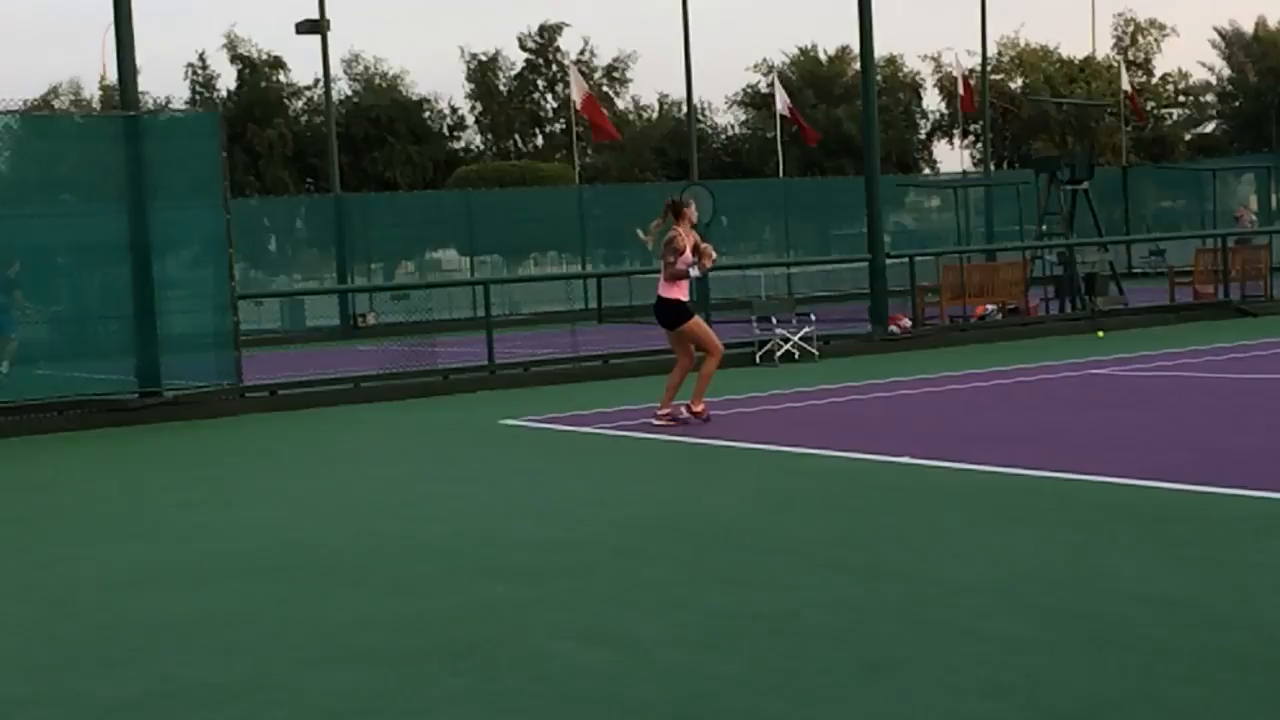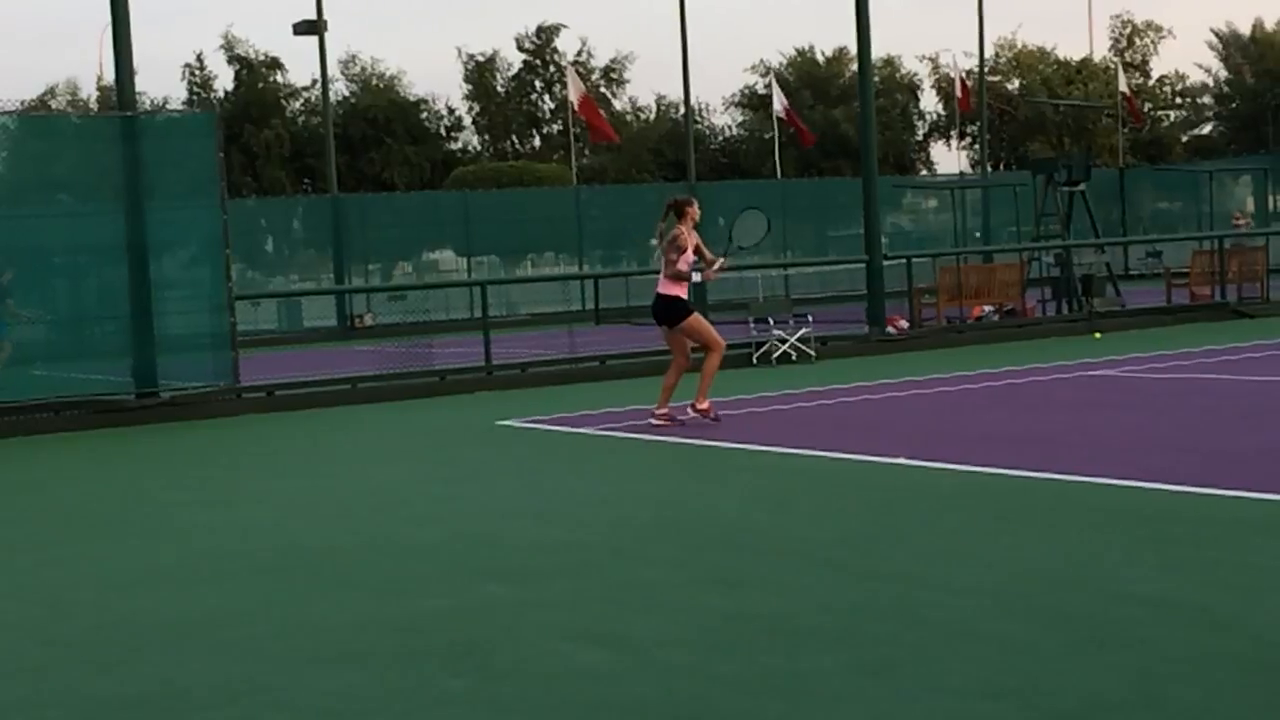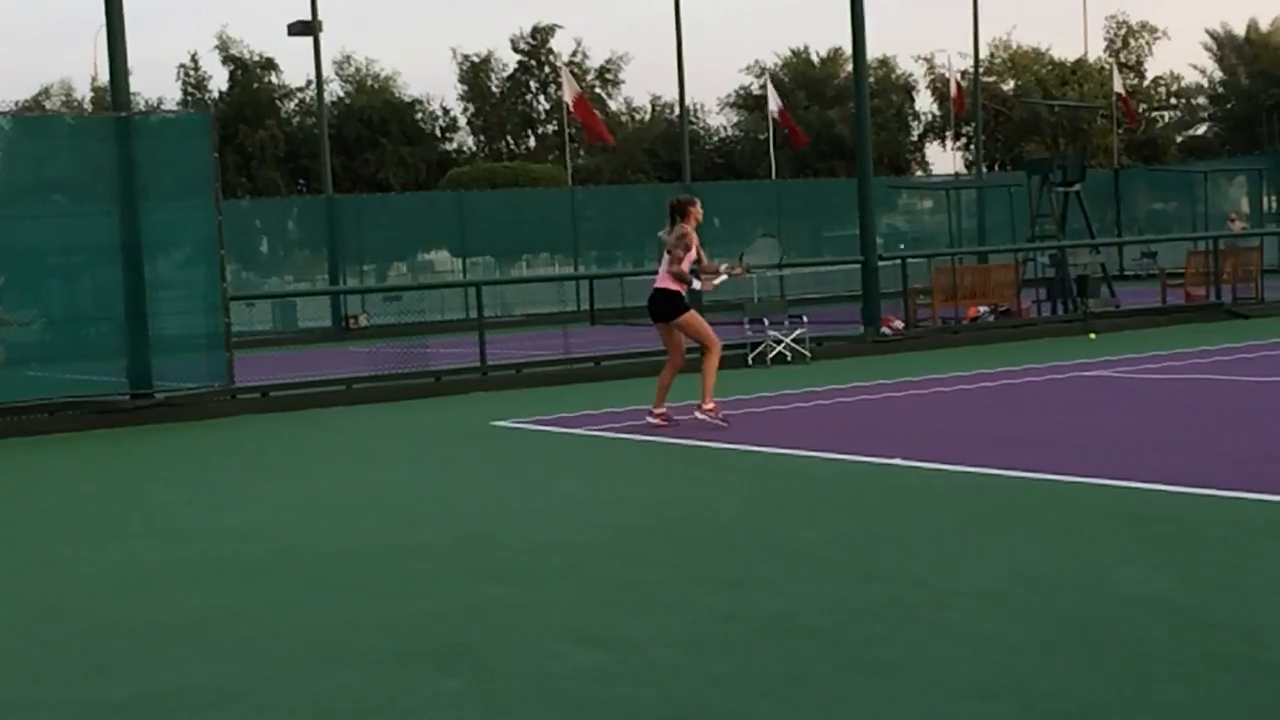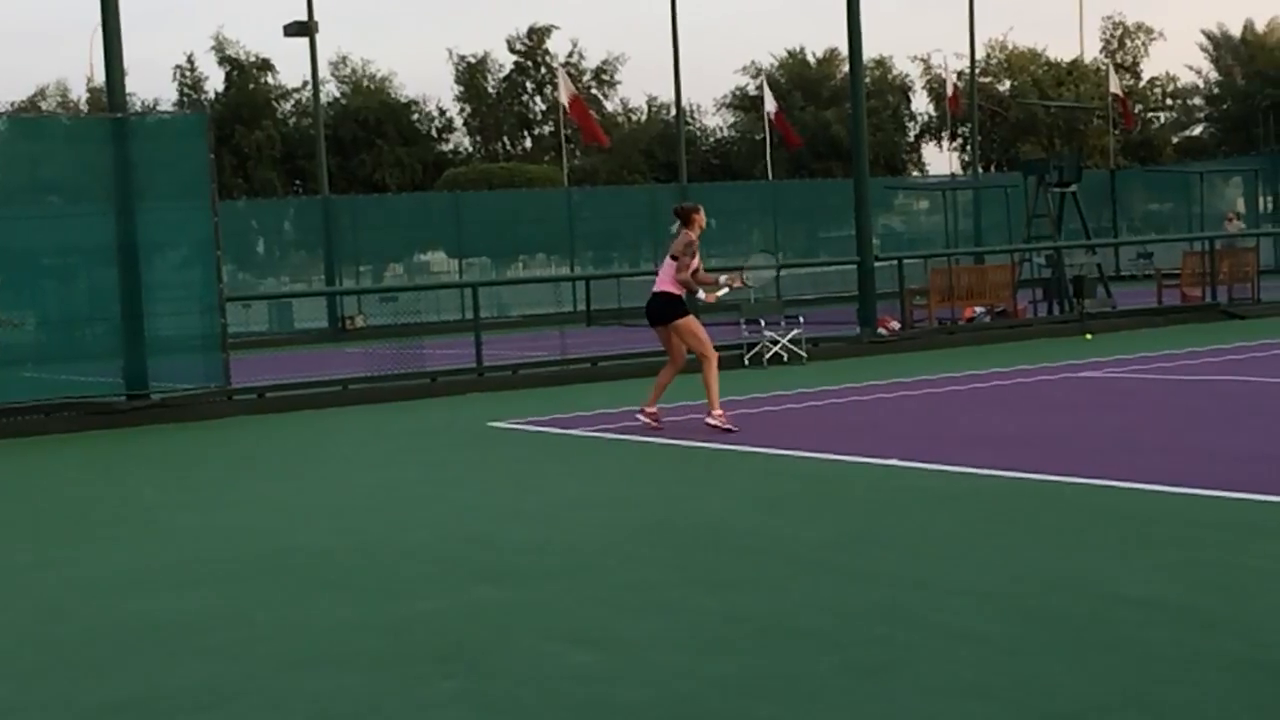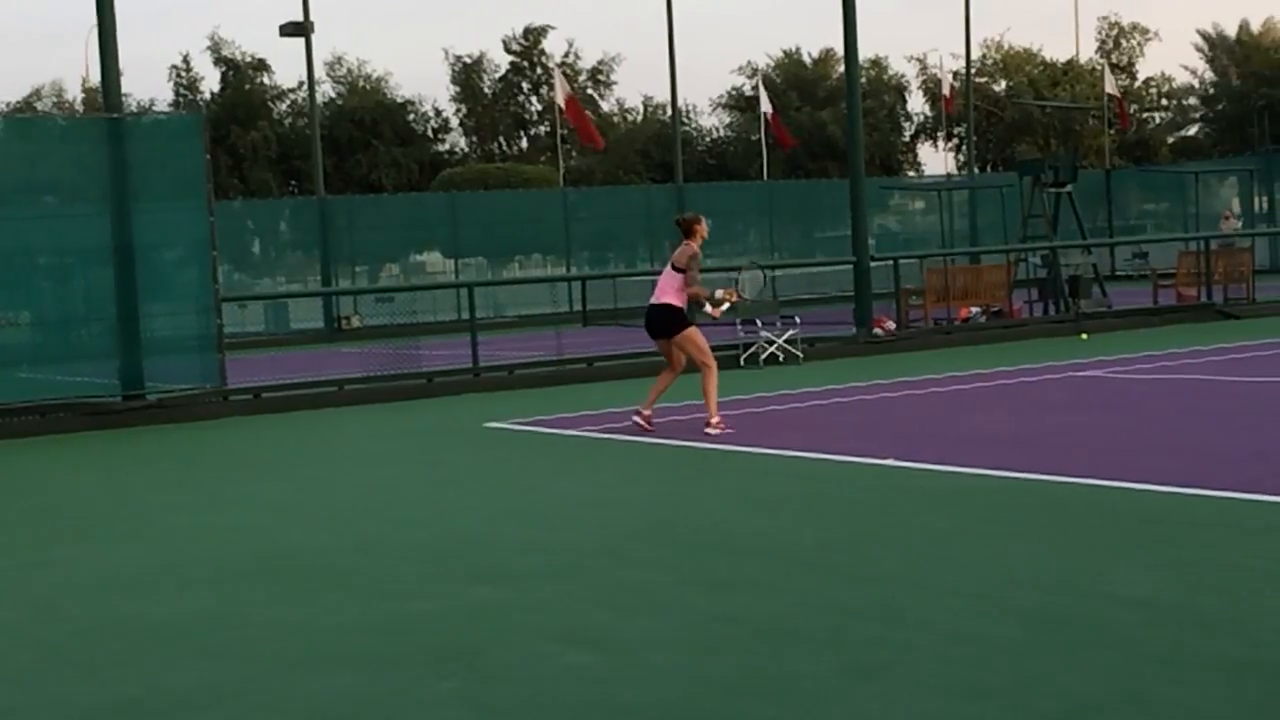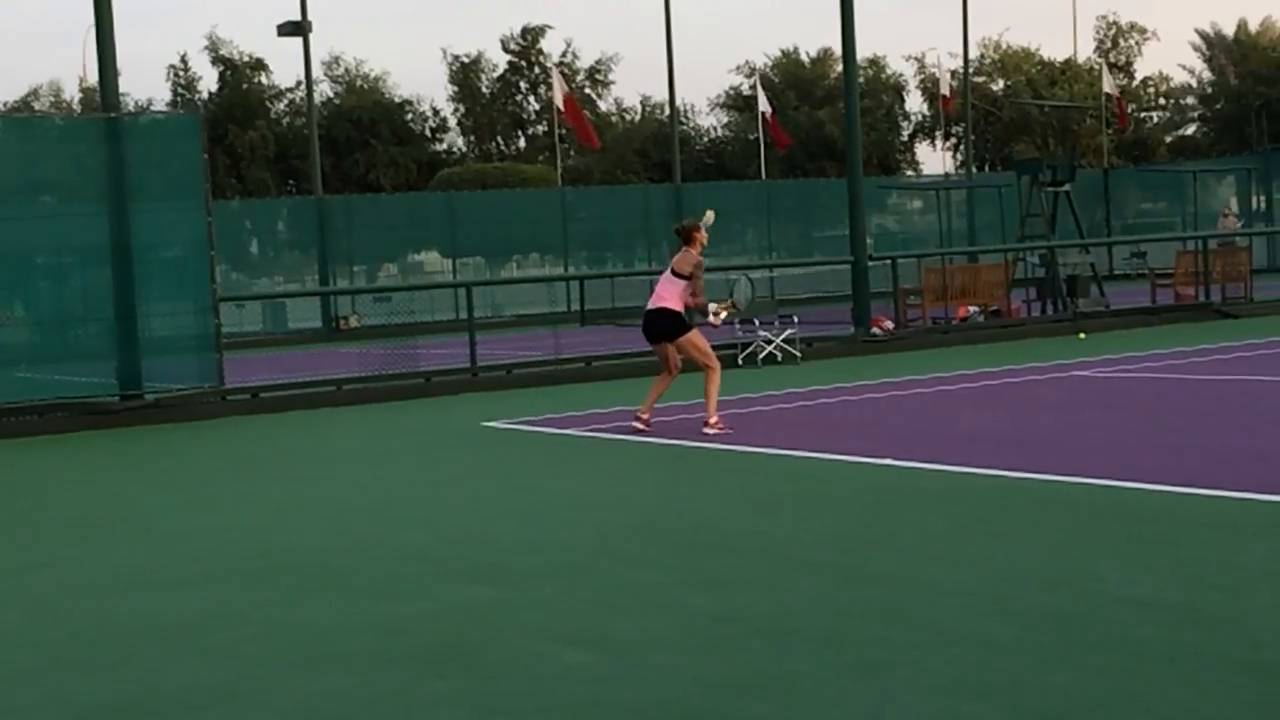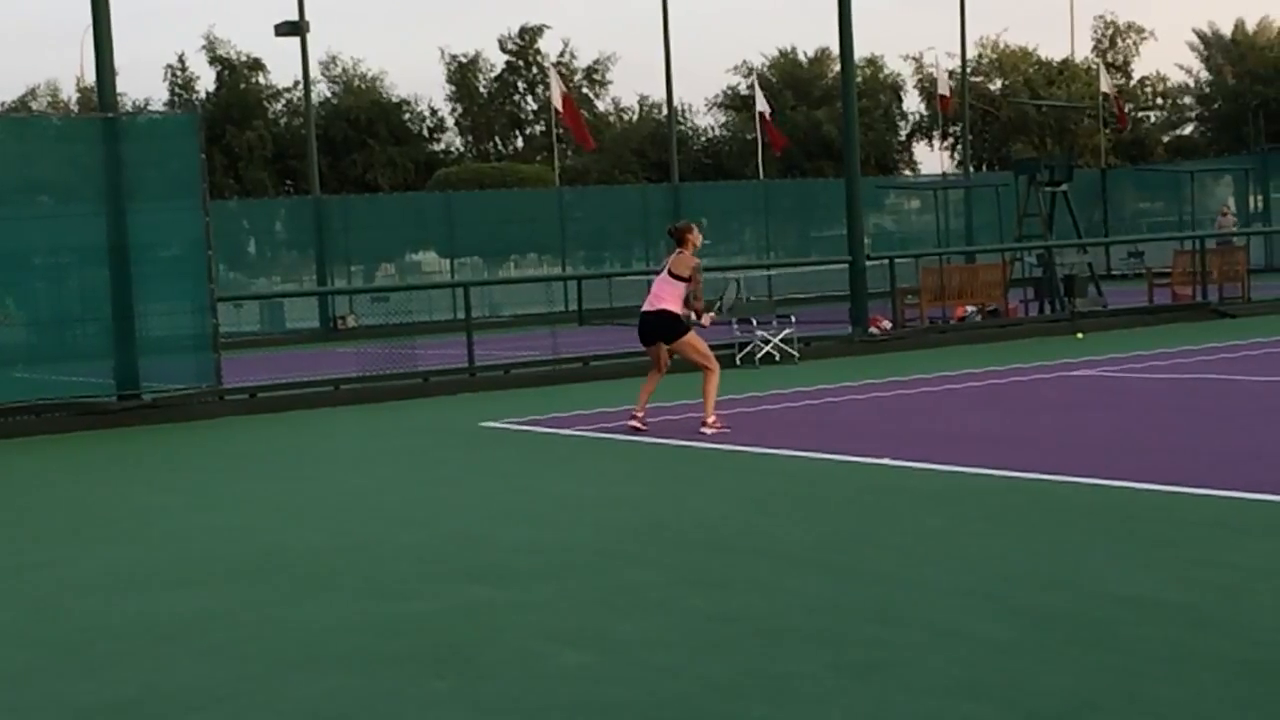
dt=0.3s
person 1, frame 1
left shoulder: (690, 234)
right shoulder: (675, 238)
left elbow: (709, 257)
right elbow: (668, 273)
left wrist: (707, 252)
right wrist: (696, 270)
left hip: (671, 305)
right hip: (672, 305)
left knee: (686, 359)
right knee: (715, 350)
left ankle: (663, 411)
right ankle: (696, 406)
person 1, frame 2
left shoulder: (692, 235)
right shoulder: (677, 236)
left elbow: (709, 261)
right elbow: (669, 272)
left wrist: (719, 262)
right wrist: (699, 276)
left hip: (666, 304)
right hip: (672, 303)
left knee: (682, 360)
right knee: (717, 346)
left ankle: (660, 412)
right ankle: (701, 403)
person 1, frame 3
left shoulder: (691, 236)
right shoulder: (684, 234)
left elbow: (703, 266)
right elbow: (674, 269)
left wrist: (726, 268)
right wrist: (697, 285)
left hip: (659, 300)
right hip: (669, 299)
left knee: (676, 358)
right knee: (713, 345)
left ankle: (657, 411)
right ankle: (707, 405)
person 1, frame 4
left shoulder: (686, 240)
right shoulder: (690, 241)
left elbow: (698, 275)
right elbow: (681, 276)
left wrist: (725, 280)
right wrist: (702, 295)
left hip: (656, 304)
right hip: (669, 303)
left knee: (677, 360)
right knee: (709, 355)
left ankle: (649, 409)
right ankle: (715, 412)
person 1, frame 5
left shoulder: (684, 250)
right shoulder: (693, 253)
left elbow: (690, 288)
right elbow: (690, 290)
left wrist: (719, 294)
right wrist: (709, 308)
left hip: (655, 314)
right hip: (670, 314)
left knee: (675, 366)
right knee: (709, 365)
left ankle: (644, 411)
right ankle: (713, 421)
person 1, frame 6
left shoulder: (679, 257)
right shoulder: (695, 260)
right elbow: (697, 299)
left wrist: (711, 307)
right wrist: (710, 316)
left hip: (651, 319)
right hip: (669, 319)
left knee: (671, 369)
right knee: (713, 366)
left ankle: (642, 415)
right ankle: (711, 420)
person 1, frame 7
left shoulder: (670, 259)
right shoulder: (693, 263)
right elbow: (696, 303)
left wrist: (690, 315)
right wrist: (701, 317)
left hip: (646, 321)
right hip: (667, 320)
left knee: (659, 368)
right knee: (711, 367)
left ankle: (638, 414)
right ankle: (709, 420)
